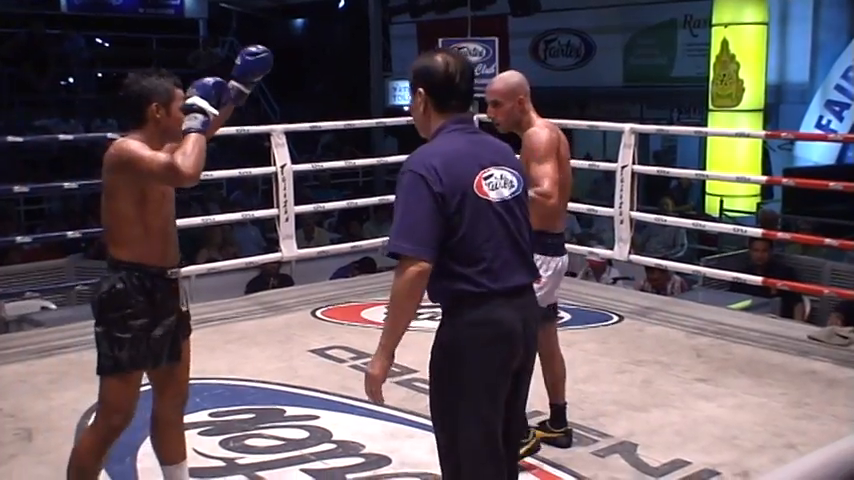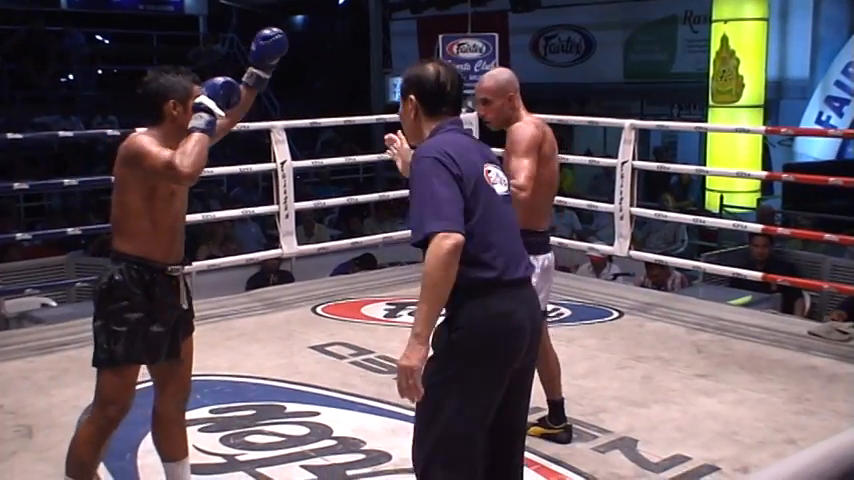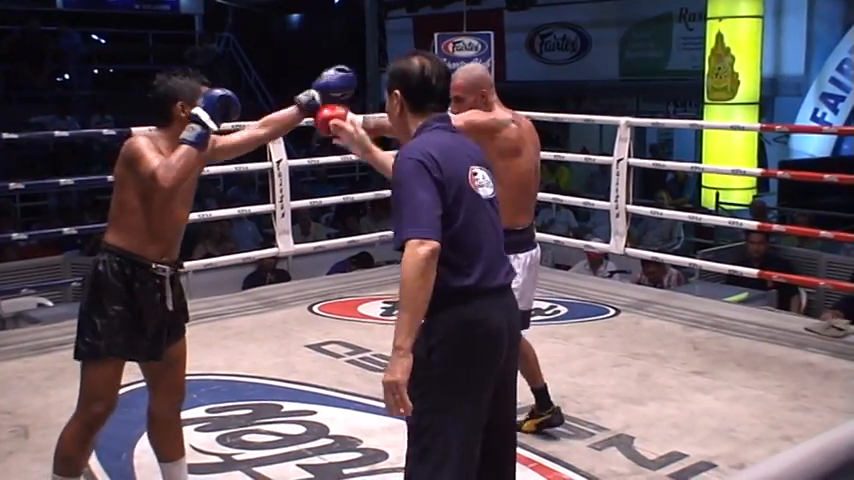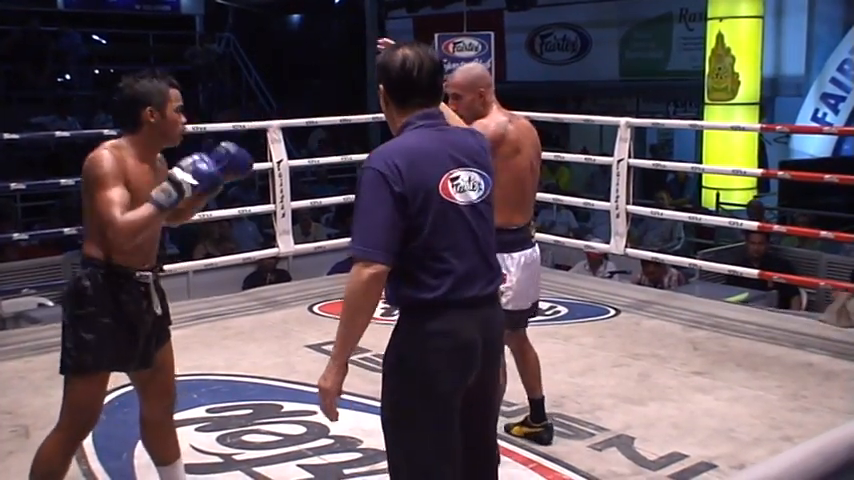
dt=0.3s
person 1, frame 1
left shoulder: (426, 165)
right shoulder: (504, 154)
left elbow: (416, 268)
left wrist: (385, 351)
left hip: (472, 326)
right hip: (524, 313)
person 1, frame 2
left shoulder: (435, 155)
right shoulder: (476, 152)
left elbow: (447, 244)
left wrist: (418, 339)
right wrist: (411, 167)
left hip: (482, 317)
right hip: (522, 310)
person 1, frame 3
left shoulder: (417, 156)
right shoulder: (467, 149)
left elbow: (423, 250)
left wrist: (402, 350)
right wrist: (366, 147)
left hip: (459, 323)
right hip: (501, 313)
person 1, frame 4
left shoulder: (389, 162)
right shoulder: (478, 147)
left elbow: (371, 270)
left wrist: (338, 360)
left hip: (430, 334)
right hip: (487, 322)
person 2, frame 1
left shoulder: (157, 149)
right shoulder: (126, 152)
left elbow: (206, 131)
right elbow: (187, 172)
left wrist: (239, 86)
right wrist: (197, 115)
left hip: (164, 289)
right hip: (131, 294)
left knee: (172, 402)
right knee: (114, 418)
person 2, frame 2
left shoulder: (179, 142)
right shoulder: (139, 147)
left elbow: (229, 118)
right elbow: (184, 172)
left wrist: (259, 70)
right wrist: (205, 115)
left hip: (169, 285)
right hip: (131, 288)
left knee: (173, 397)
right knee: (110, 410)
person 2, frame 3
left shoulder: (193, 148)
right shoulder: (141, 146)
left elbow: (260, 132)
right elbow: (165, 181)
left wrist: (313, 98)
right wrist: (201, 127)
left hip: (163, 284)
right hip: (119, 282)
left knee: (168, 399)
right knee: (94, 409)
person 2, frame 4
left shoulder: (154, 161)
right shoulder: (107, 160)
left elbow: (172, 215)
right elbow: (119, 232)
left wrist: (210, 181)
right wrist: (174, 187)
left hip: (141, 292)
right hip: (101, 296)
left knee: (159, 403)
right knee: (78, 420)
person 3, frame 1
left shoulder: (538, 136)
right shoulder: (546, 134)
left elbow: (548, 197)
left hip: (538, 253)
right hip: (549, 249)
right knee: (545, 342)
left ankle: (519, 432)
right ankle: (557, 425)
person 3, frame 2
left shoulder: (526, 132)
right shoulder: (536, 130)
left elbow: (521, 190)
left hip: (522, 252)
right hip: (535, 248)
right knee: (536, 339)
right ankle: (556, 421)
person 3, frame 3
left shoulder: (494, 125)
right shoulder: (520, 126)
left wrist: (363, 127)
left hip: (507, 251)
right hip: (519, 244)
right ankle: (545, 408)
person 3, frame 4
left shoulder: (492, 129)
right shoulder: (522, 127)
left hip: (501, 252)
right hip: (523, 245)
right knee: (516, 338)
right ankle: (538, 420)
